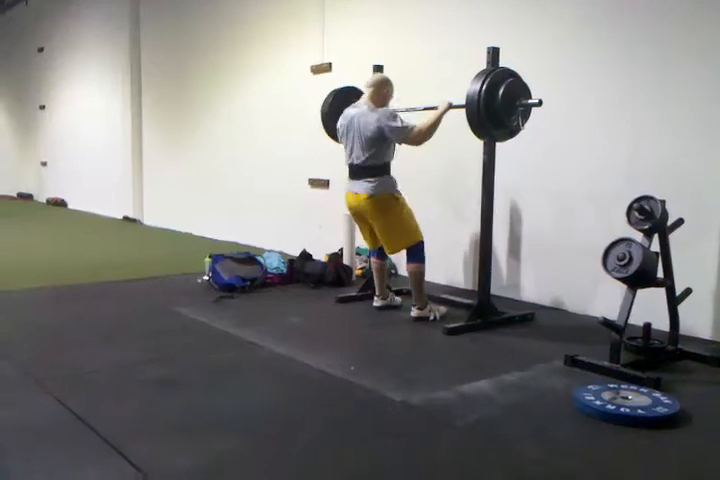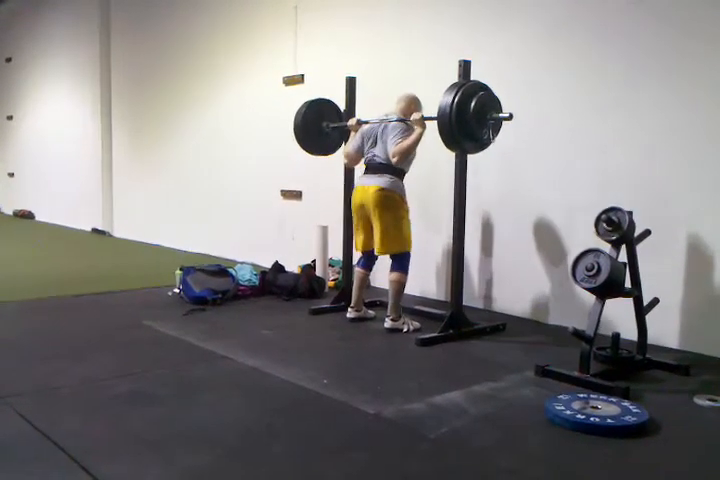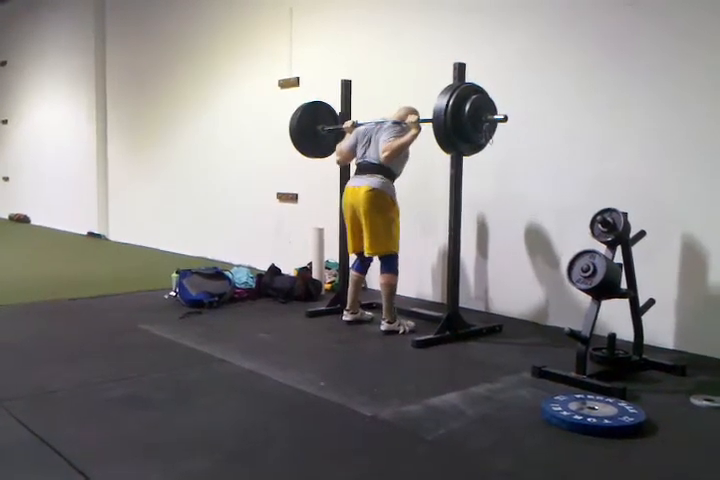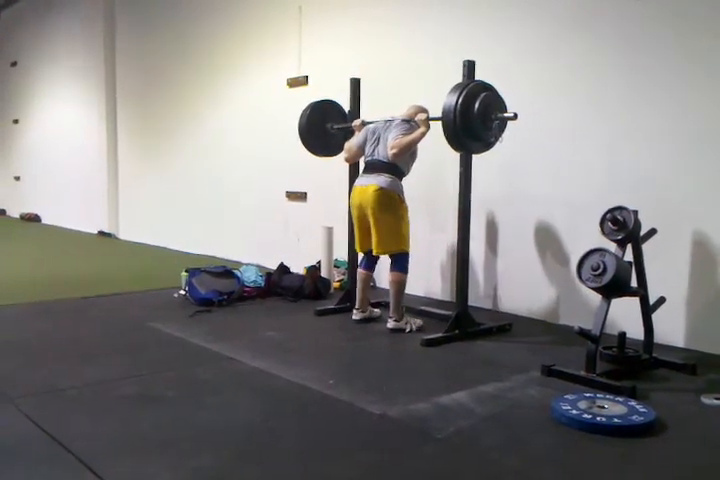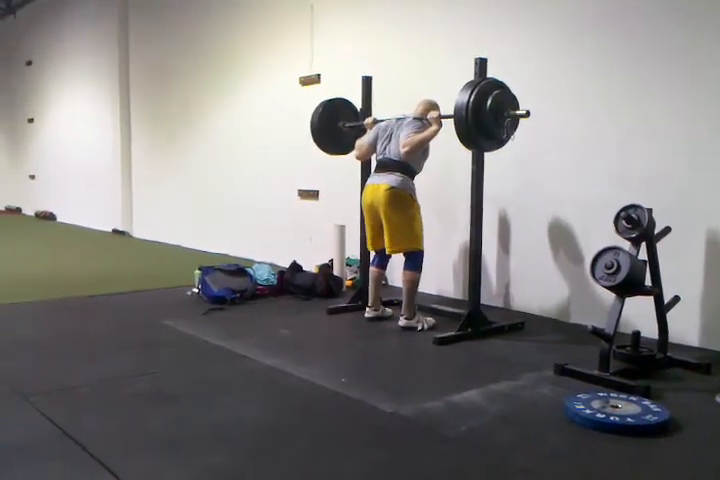
dt=1s
person 1, frame 1
left shoulder: (345, 116)
right shoulder: (381, 117)
right elbow: (417, 137)
right wrist: (441, 112)
left hip: (353, 194)
right hip: (378, 194)
left knee: (377, 245)
right knee: (414, 245)
left ankle: (381, 296)
right ankle: (420, 306)
person 1, frame 2
left shoulder: (370, 127)
right shoulder: (401, 126)
left elbow: (349, 160)
right elbow: (397, 157)
left wrist: (354, 132)
right wrist: (419, 130)
left hip: (360, 191)
right hip: (385, 192)
left knee: (368, 253)
right knee: (400, 256)
left ankle: (355, 308)
right ankle: (394, 318)
person 1, frame 3
left shoulder: (364, 128)
right shoulder: (396, 129)
left elbow: (340, 157)
right elbow: (386, 154)
left wrist: (349, 134)
right wrist: (413, 132)
left hip: (352, 191)
right hip: (375, 193)
left knee: (363, 254)
right knee: (388, 257)
left ankle: (351, 310)
right ankle: (390, 320)
person 1, frame 4
left shoulder: (373, 127)
right shoulder: (404, 127)
left elbow: (348, 155)
right elbow: (395, 151)
left wrist: (357, 132)
right wrist: (422, 130)
left hip: (359, 190)
right hip: (383, 192)
left knee: (369, 253)
right knee: (399, 255)
left ankle: (361, 308)
right ankle: (396, 318)
person 1, frame 5
left shoulder: (385, 125)
right shoulder: (416, 126)
left elbow: (360, 153)
right elbow: (407, 149)
left wrist: (369, 130)
right wrist: (435, 128)
left hip: (371, 189)
right hip: (395, 191)
left knee: (381, 251)
right knee: (413, 254)
left ankle: (373, 307)
right ankle: (408, 316)
